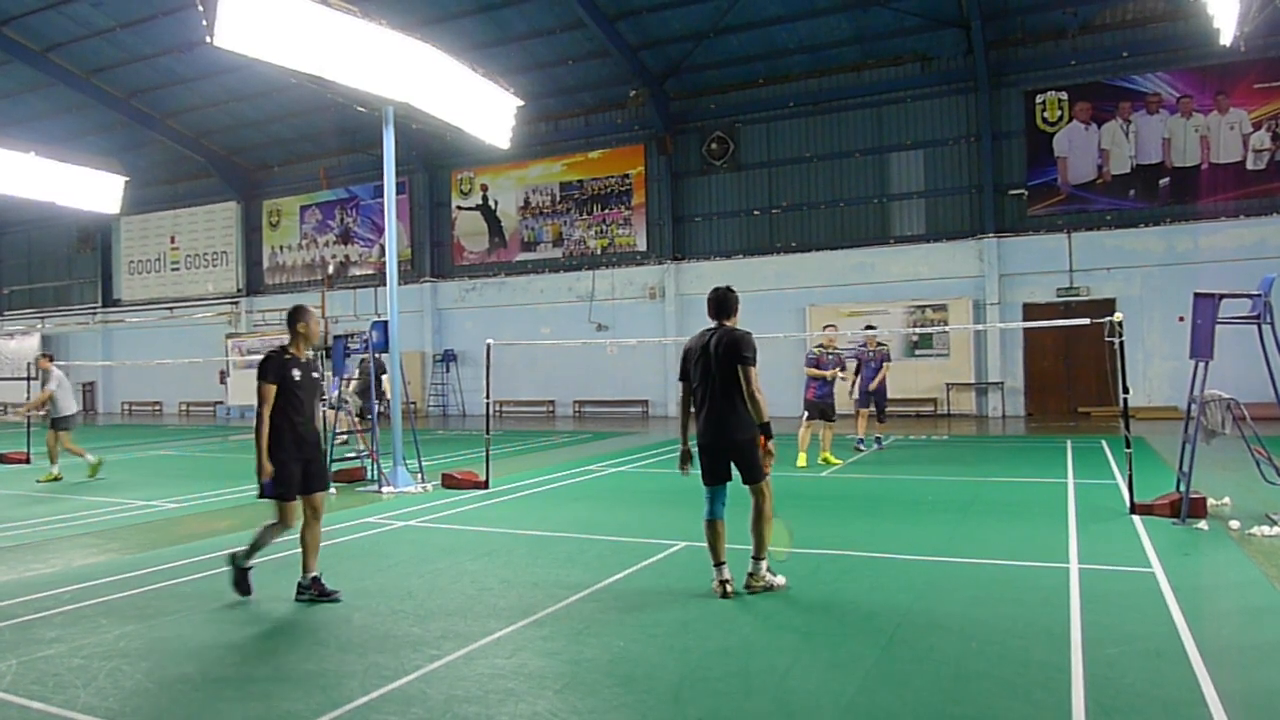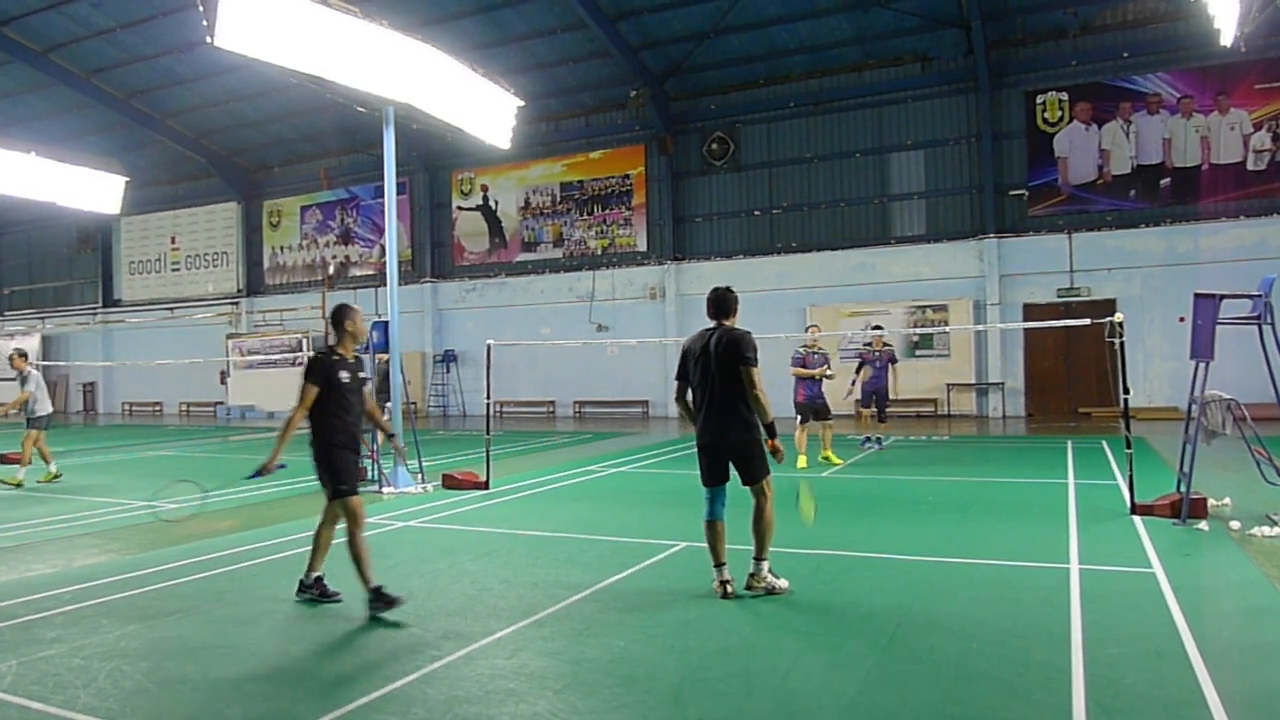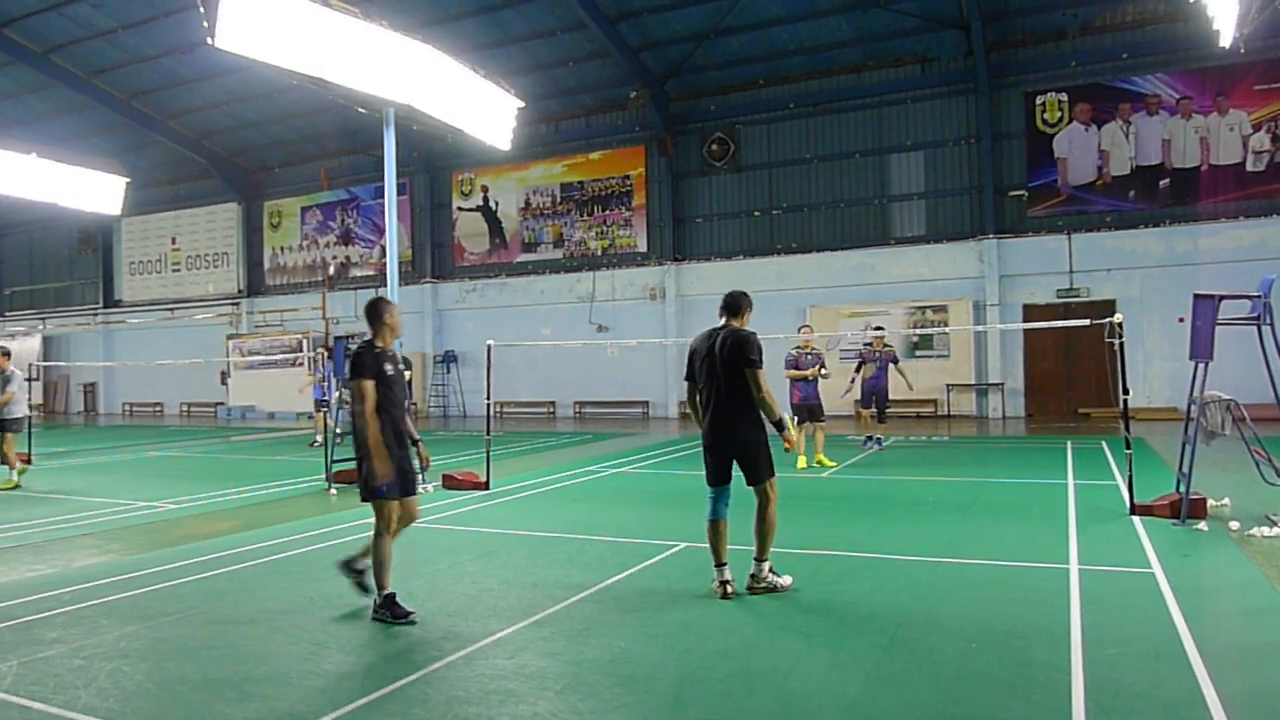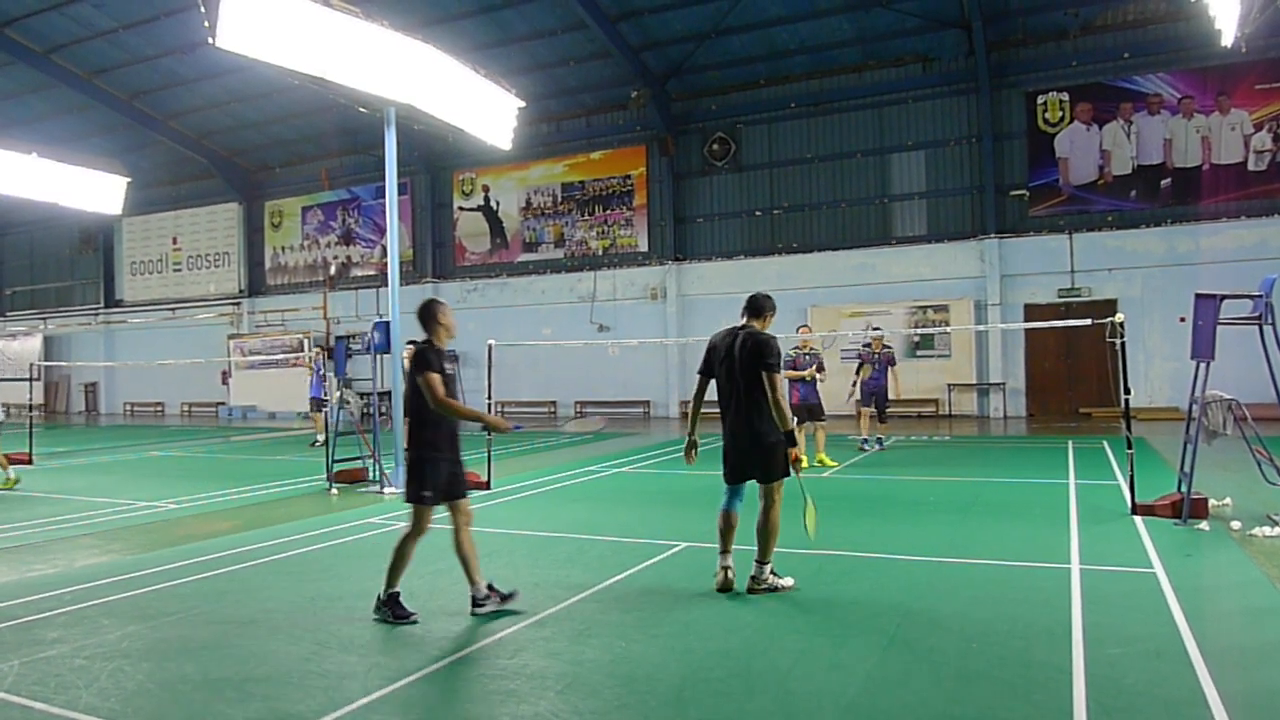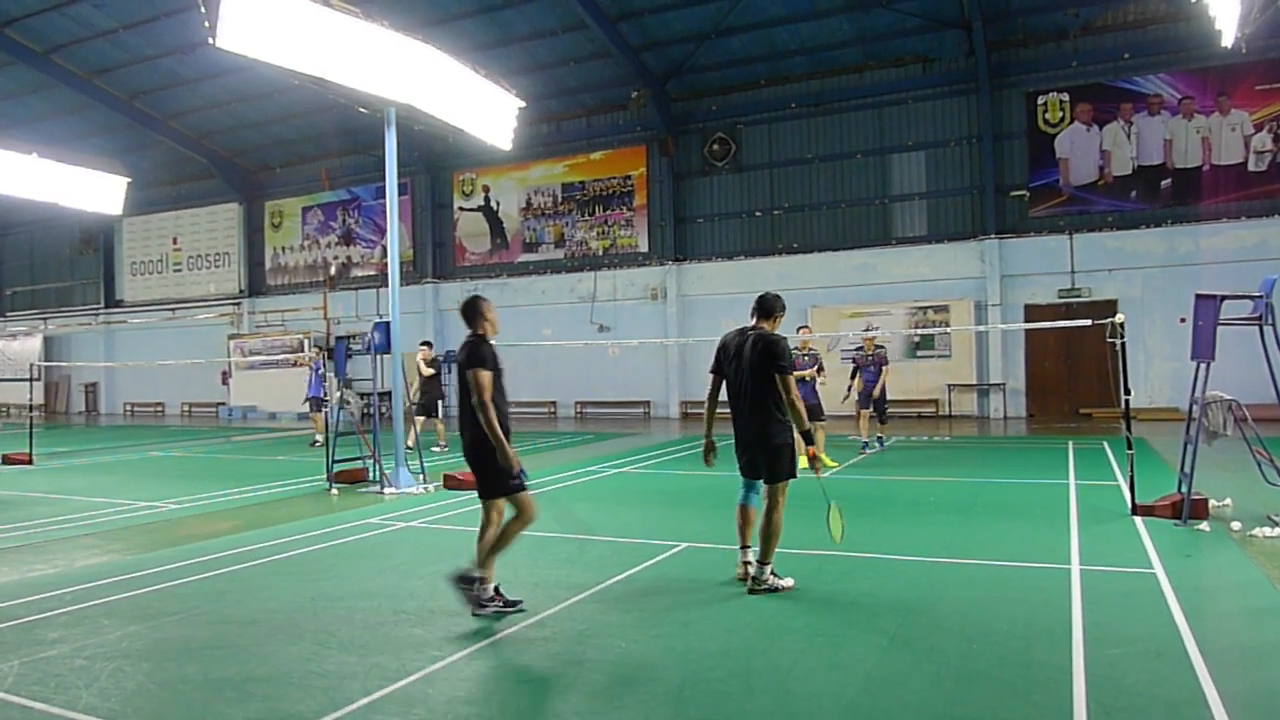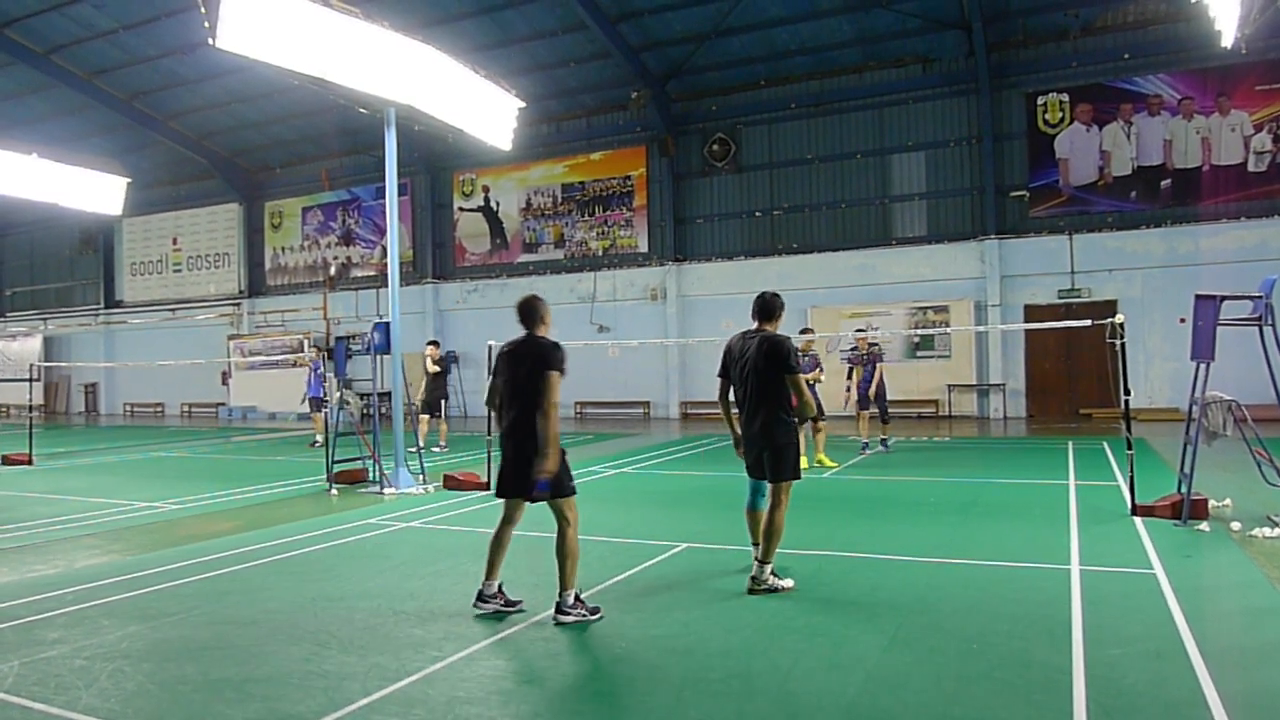
dt=0.3s
person 1, frame 1
left shoulder: (312, 365)
right shoulder: (274, 362)
right elbow: (264, 412)
left wrist: (318, 445)
right wrist: (263, 458)
left hip: (312, 450)
right hip: (284, 453)
left knee: (315, 512)
right knee: (286, 520)
left ankle: (308, 582)
right ankle: (243, 560)
person 1, frame 2
left shoulder: (358, 363)
right shoulder: (322, 363)
left elbow: (367, 406)
right elbow: (300, 411)
left wrist: (390, 435)
right wrist: (276, 454)
left hip: (351, 451)
right hip: (332, 452)
left knee: (332, 517)
right knee: (356, 517)
left ankle: (312, 582)
right ankle: (374, 594)
person 1, frame 3
left shoulder: (392, 356)
right shoulder: (365, 356)
right elbow: (366, 411)
left wrist: (416, 442)
right wrist: (377, 456)
left hip: (399, 450)
right hip: (378, 452)
left knee: (409, 514)
right knee: (387, 522)
left ankle: (357, 563)
right ankle: (384, 601)
person 1, frame 4
left shoulder: (439, 355)
right shoulder: (425, 354)
right elbow: (438, 402)
right wrist: (484, 419)
left hip: (447, 452)
right hip: (428, 454)
left knee: (463, 519)
right knee: (420, 526)
left ankle: (481, 594)
right ankle: (388, 598)
person 1, frame 5
left shoulder: (472, 348)
right shoulder: (480, 347)
right elbow: (482, 401)
right wrist: (502, 445)
left hip: (480, 445)
right hip: (489, 446)
left knee: (493, 516)
right knee: (526, 512)
left ankle: (486, 593)
right ankle: (473, 575)
person 1, frame 6
left shoulder: (507, 351)
right shoulder: (550, 350)
left elbow: (493, 399)
right elbow: (549, 405)
right wrist: (551, 452)
left hip: (510, 447)
right hip: (539, 448)
left knee: (509, 518)
right knee: (568, 521)
left ankle: (489, 591)
right ankle: (568, 602)
person 2, frame 1
left shoulder: (692, 344)
right shoulder: (740, 339)
left elbow: (685, 399)
right elbow: (751, 390)
left wrist: (684, 444)
right wrist: (767, 434)
left hip: (707, 435)
right hip: (741, 431)
left knee: (714, 500)
right knee: (761, 495)
left ankle: (721, 576)
right ankle: (758, 572)
person 2, frame 2
left shoulder: (691, 344)
right shoulder: (740, 339)
left elbow: (680, 398)
right elbow: (754, 391)
right wrist: (771, 433)
left hip: (707, 436)
right hip: (741, 433)
left knee: (714, 501)
right knee: (763, 496)
left ankle: (722, 577)
right ankle: (759, 572)
person 2, frame 3
left shoulder: (698, 343)
right shoulder: (745, 339)
left elbow: (691, 397)
right elbow: (760, 392)
right wrist: (782, 427)
left hip: (713, 436)
right hip: (748, 433)
left knee: (717, 501)
right knee: (766, 497)
left ankle: (722, 577)
right ankle: (760, 573)
person 2, frame 4
left shoulder: (717, 341)
right shoulder: (765, 342)
left elbow: (699, 392)
right elbow: (776, 397)
left wrist: (692, 433)
right wrist: (791, 442)
left hip: (733, 435)
right hip: (765, 434)
left knee: (732, 496)
right knee: (771, 500)
left ankle: (725, 566)
right ankle: (761, 574)
person 2, frame 5
left shoulder: (727, 341)
right shoulder: (775, 343)
left elbow: (712, 394)
right elbow: (791, 398)
left wrist: (708, 436)
right wrist: (809, 442)
left hip: (743, 434)
right hip: (773, 434)
left knee: (749, 488)
right knee: (775, 499)
left ankle: (745, 560)
right ankle: (762, 575)
person 2, frame 6
left shoulder: (733, 344)
right shoulder: (780, 344)
left elbow: (722, 396)
right elbow: (801, 395)
left wrist: (734, 432)
right wrist: (814, 419)
left hip: (750, 432)
right hip: (779, 432)
left knee: (756, 489)
right knee: (778, 499)
left ankle: (760, 553)
right ankle: (761, 575)
